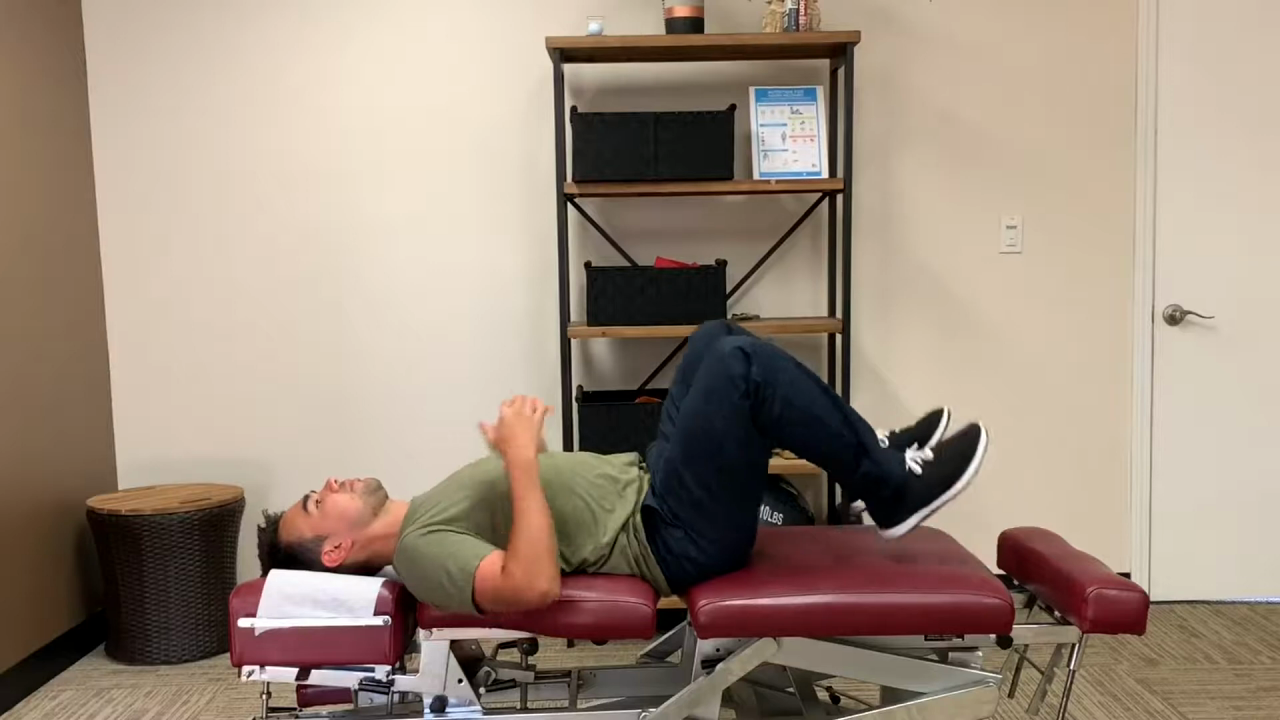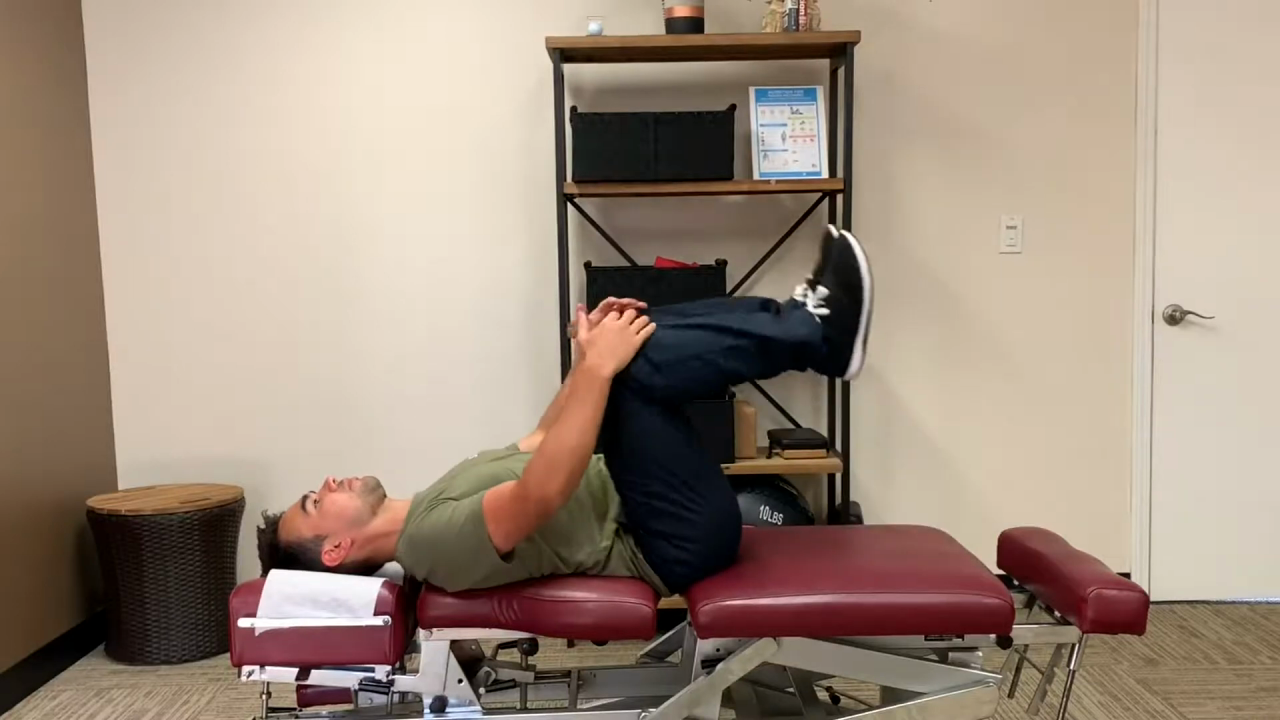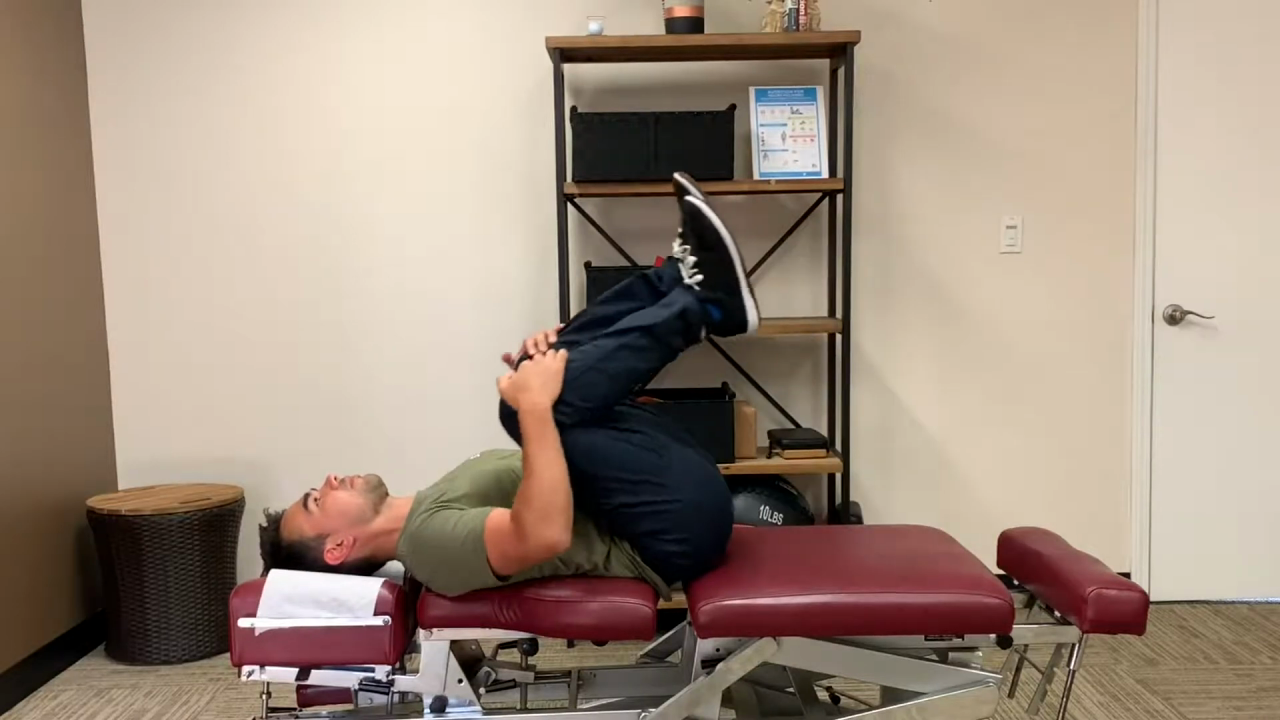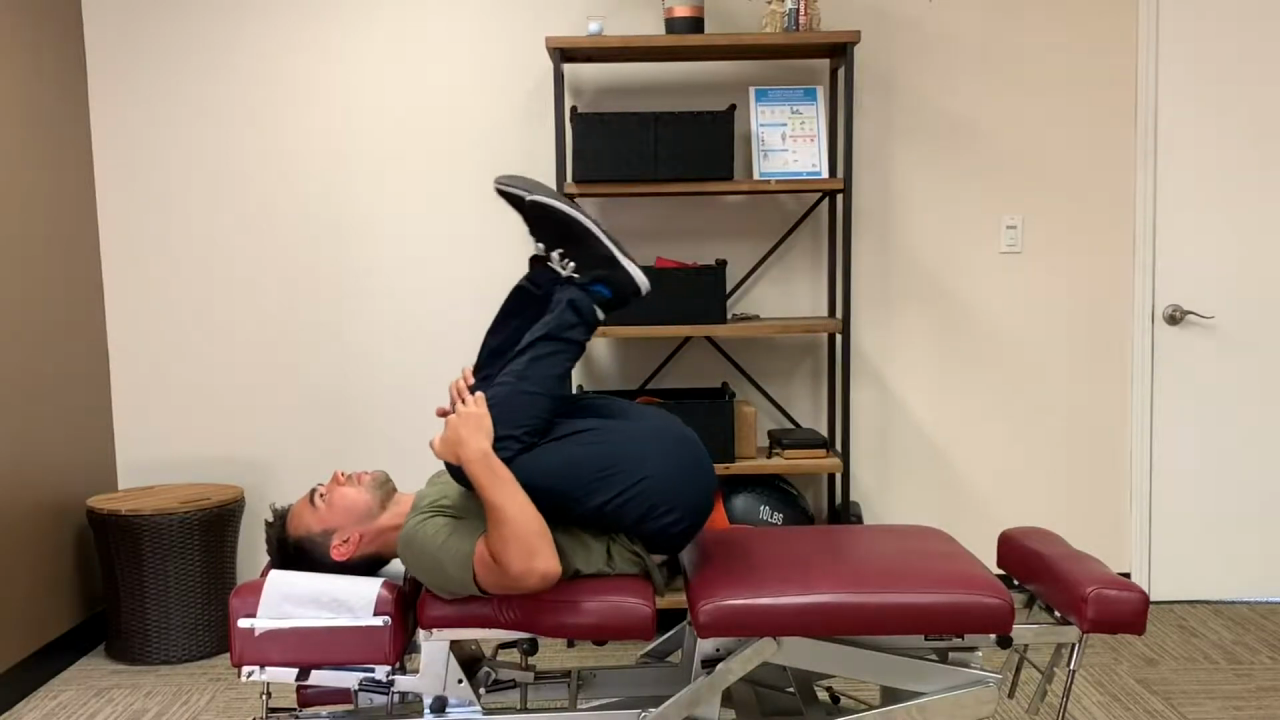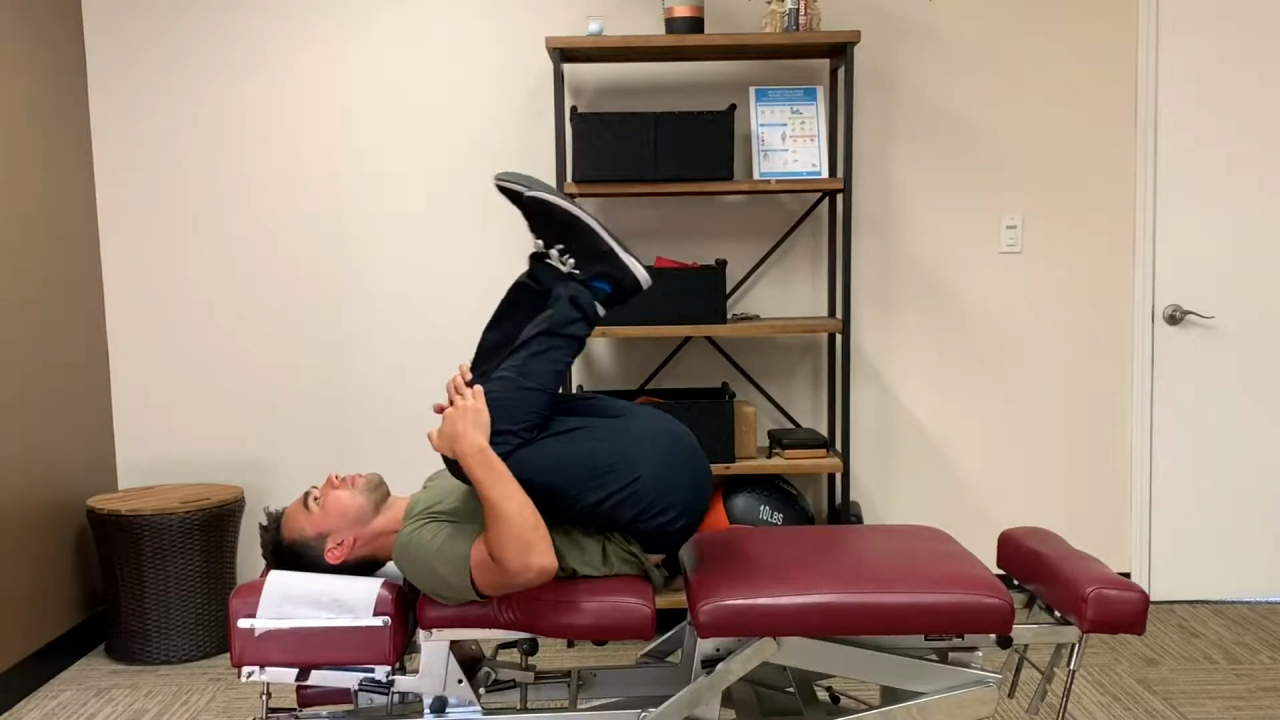
dt=0.5s
person 1, frame 1
left shoulder: (427, 514)
right shoulder: (420, 553)
right elbow: (535, 585)
left wrist: (517, 450)
right wrist: (519, 459)
left hip: (644, 484)
right hip: (674, 537)
left knee: (716, 341)
right knee: (739, 363)
left ankle: (872, 464)
right ankle: (892, 487)
person 1, frame 2
left shoulder: (437, 506)
right shoulder: (433, 540)
left elbow: (544, 440)
right elbow: (546, 489)
left wrist: (590, 354)
right wrist: (599, 365)
right hip: (682, 545)
left knee: (629, 346)
right knee: (629, 364)
left ankle: (802, 319)
right ankle: (817, 332)
person 1, frame 3
left shoulder: (435, 509)
right shoulder: (430, 542)
left elbow: (549, 459)
right elbow: (546, 534)
left wrist: (542, 375)
right wrist: (535, 407)
right hip: (679, 523)
left knee: (554, 372)
right knee: (528, 406)
left ankle: (689, 284)
right ankle: (701, 302)
person 1, frame 4
left shoulder: (434, 508)
right shoulder: (427, 544)
right elbow: (535, 566)
left wrist: (483, 410)
right wrist: (474, 453)
left ankle: (582, 277)
right ankle: (584, 288)
person 1, frame 5
left shoulder: (431, 507)
right shoulder: (423, 548)
right elbow: (532, 561)
left wrist: (473, 408)
right wrist: (471, 447)
left knee: (489, 401)
left ankle: (572, 276)
right ankle: (583, 287)
